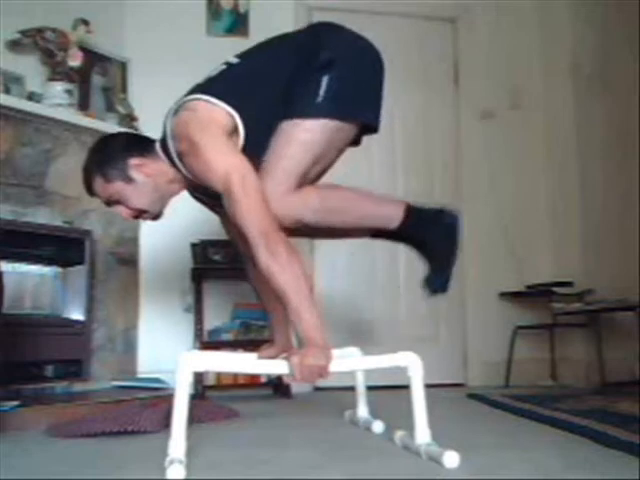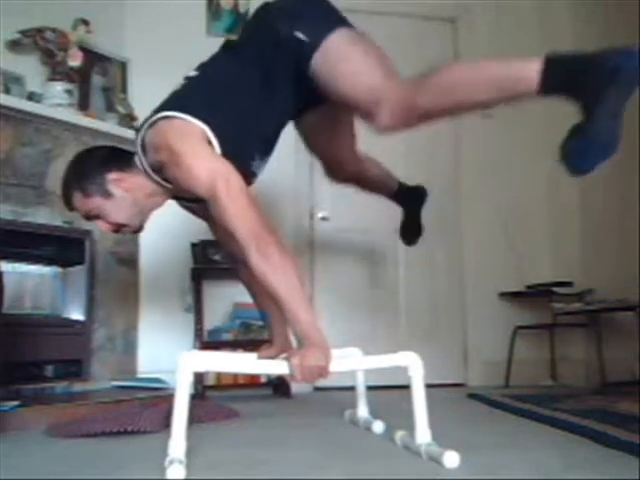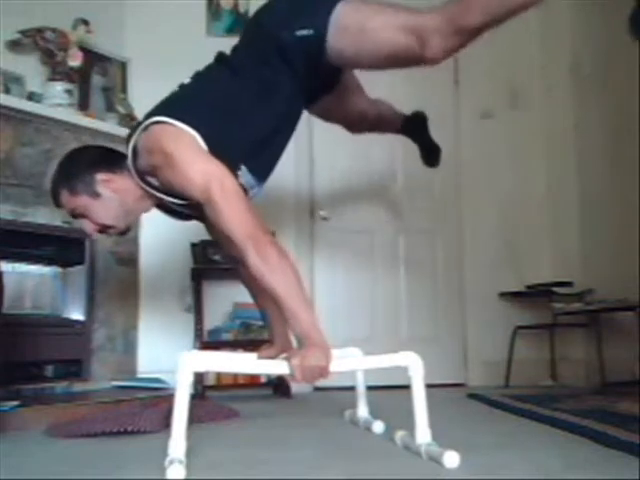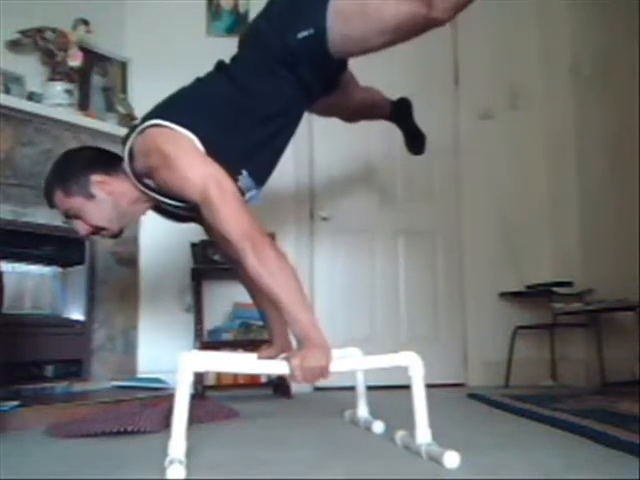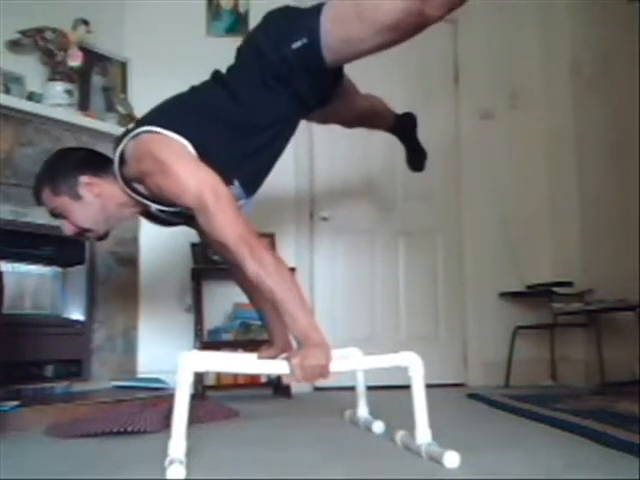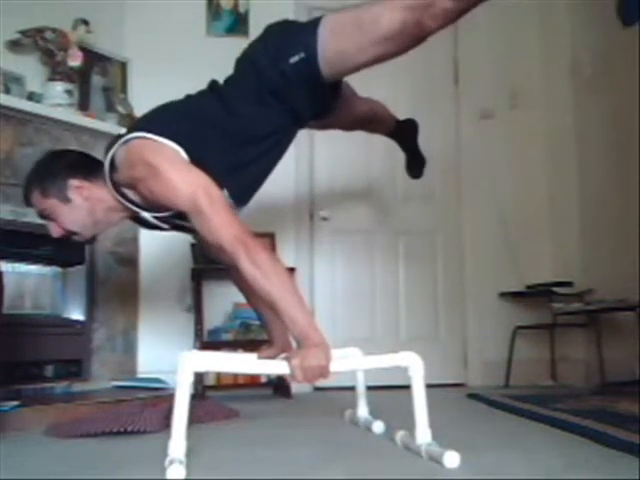
dt=0.4s
person 1, frame 1
left shoulder: (193, 145)
right shoulder: (190, 171)
left elbow: (265, 243)
right elbow: (253, 244)
left wrist: (316, 344)
right wrist: (283, 341)
left hip: (337, 62)
right hip: (311, 76)
left knee: (273, 202)
right knee: (279, 210)
left ankle: (417, 222)
right ankle: (402, 220)
person 1, frame 2
left shoulder: (172, 150)
right shoulder: (184, 186)
left elbow: (260, 245)
right elbow: (244, 255)
left wrist: (314, 341)
right wrist: (280, 338)
right hip: (285, 63)
left knee: (394, 109)
right knee: (341, 165)
left ankle: (577, 73)
right ankle: (404, 193)
person 1, frame 3
left shoulder: (165, 156)
right shoulder: (169, 196)
left elbow: (256, 246)
right elbow: (244, 252)
left wrist: (316, 343)
right wrist: (281, 338)
right hip: (287, 66)
left knee: (430, 42)
right knee: (357, 117)
right ankle: (410, 126)
person 1, frame 4
left shoulder: (161, 156)
right shoulder: (167, 196)
left elbow: (253, 247)
right elbow: (241, 254)
left wrist: (313, 342)
right wrist: (280, 339)
left hip: (294, 38)
right hip: (287, 64)
right knee: (352, 107)
right ankle: (397, 112)
person 1, frame 5
left shoulder: (153, 162)
right shoulder: (155, 201)
left elbow: (247, 248)
right elbow: (235, 256)
left wrist: (313, 341)
right wrist: (281, 339)
left hip: (288, 48)
right hip: (281, 73)
right knee: (355, 113)
right ankle: (400, 126)
person 1, frame 6
left shoulder: (144, 168)
right shoulder: (146, 207)
left elbow: (242, 249)
right elbow: (231, 257)
left wrist: (312, 341)
right wrist: (279, 338)
left hip: (285, 66)
right hip: (282, 97)
right knee: (356, 114)
right ankle: (400, 130)
